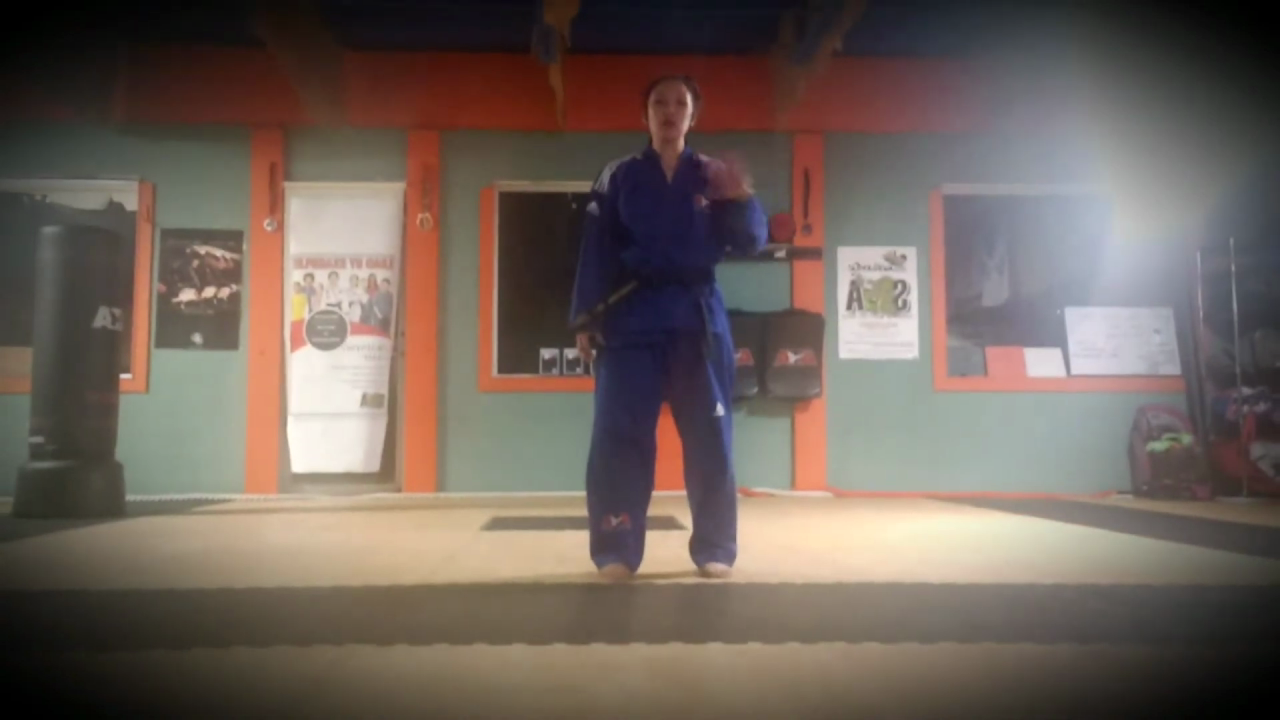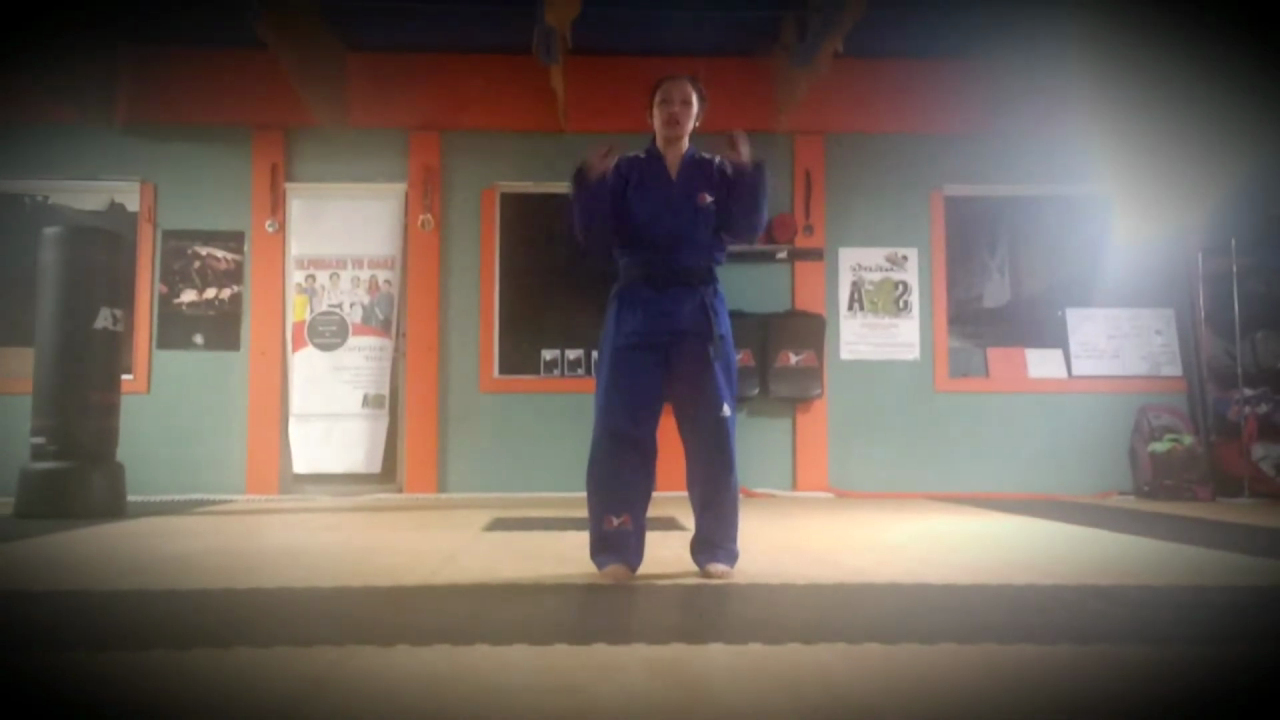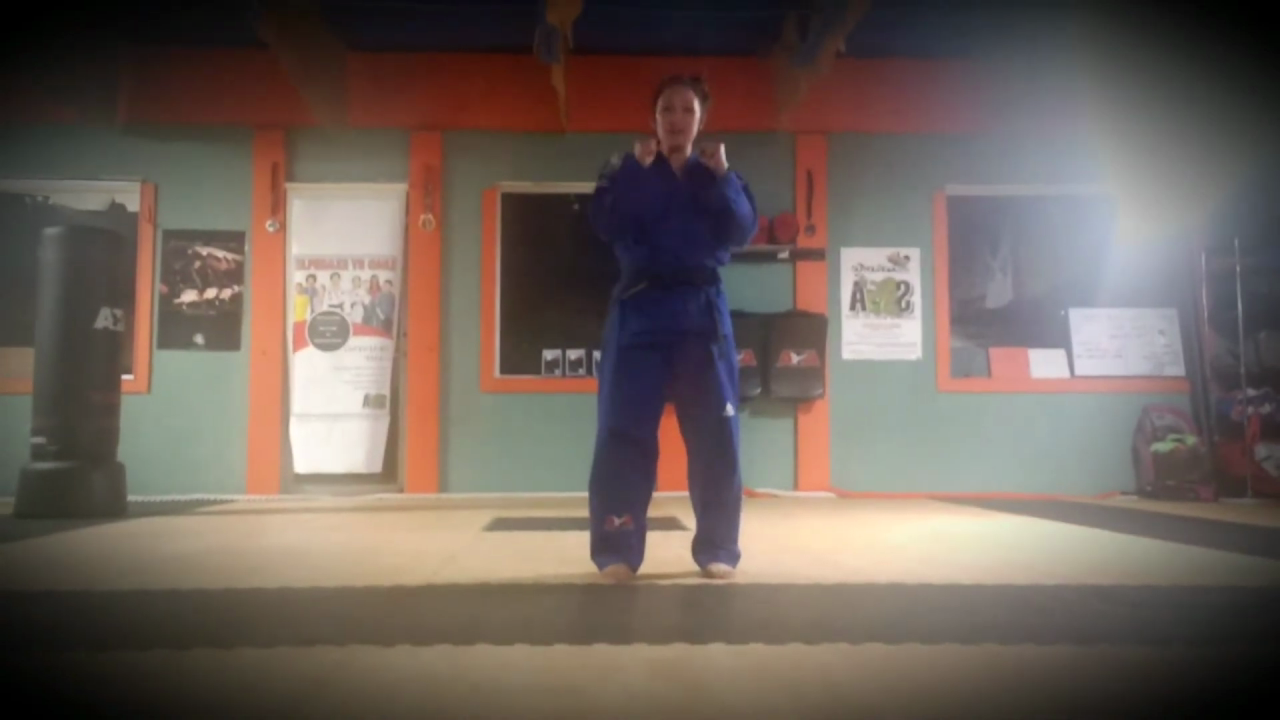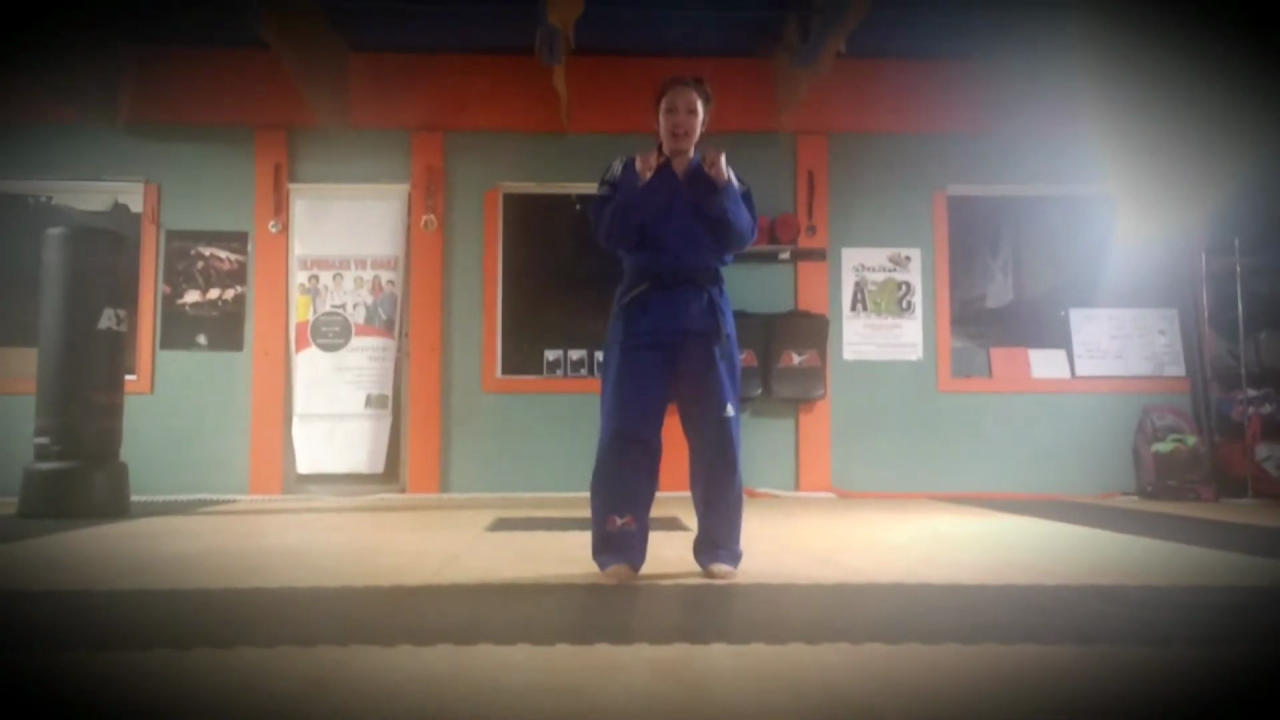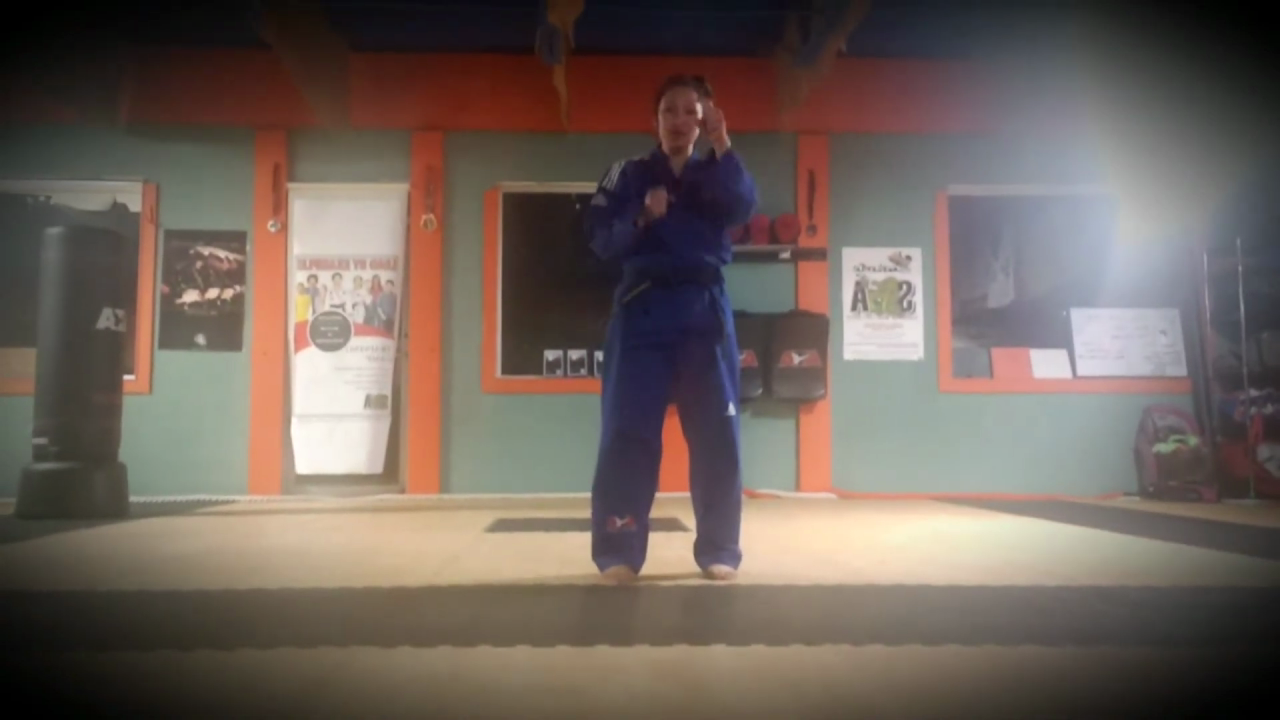
dt=0.4s
person 1, frame 1
left shoulder: (712, 177)
right shoulder: (618, 177)
left elbow: (748, 241)
right elbow: (596, 252)
left wrist: (741, 201)
right wrist: (588, 319)
left hip: (698, 313)
right hip: (633, 314)
left knee: (708, 434)
right knee: (621, 434)
left ankle: (714, 548)
right ankle: (616, 550)
person 1, frame 2
left shoulder: (718, 173)
right shoulder: (625, 172)
left elbow: (745, 230)
right elbow: (599, 235)
left wrist: (746, 172)
right wrist: (591, 182)
left hip: (701, 310)
right hip: (637, 310)
left knee: (712, 432)
right knee: (621, 432)
left ankle: (715, 549)
right ankle: (616, 551)
person 1, frame 3
left shoulder: (718, 172)
right shoulder: (626, 167)
left elbow: (742, 230)
right elbow: (606, 224)
left wrist: (721, 176)
right wrist: (639, 169)
left hip: (703, 309)
right hip: (640, 310)
left knee: (715, 432)
right knee: (625, 431)
left ankle: (716, 549)
right ankle: (617, 550)
person 1, frame 4
left shoulder: (721, 174)
right shoulder: (626, 171)
left elbow: (742, 236)
right elbow: (608, 235)
left wrist: (721, 187)
right wrist: (639, 185)
left hip: (705, 310)
right hip: (643, 309)
left knee: (716, 432)
right knee: (628, 431)
left ankle: (718, 549)
right ankle: (619, 550)
person 1, frame 5
left shoulder: (717, 170)
right shoulder: (626, 175)
left elbow: (741, 208)
right elbow: (601, 241)
left wrist: (723, 148)
right wrist: (640, 217)
left hip: (704, 308)
right hip: (643, 308)
left knee: (716, 431)
right knee: (629, 431)
left ankle: (718, 549)
right ankle: (619, 551)
